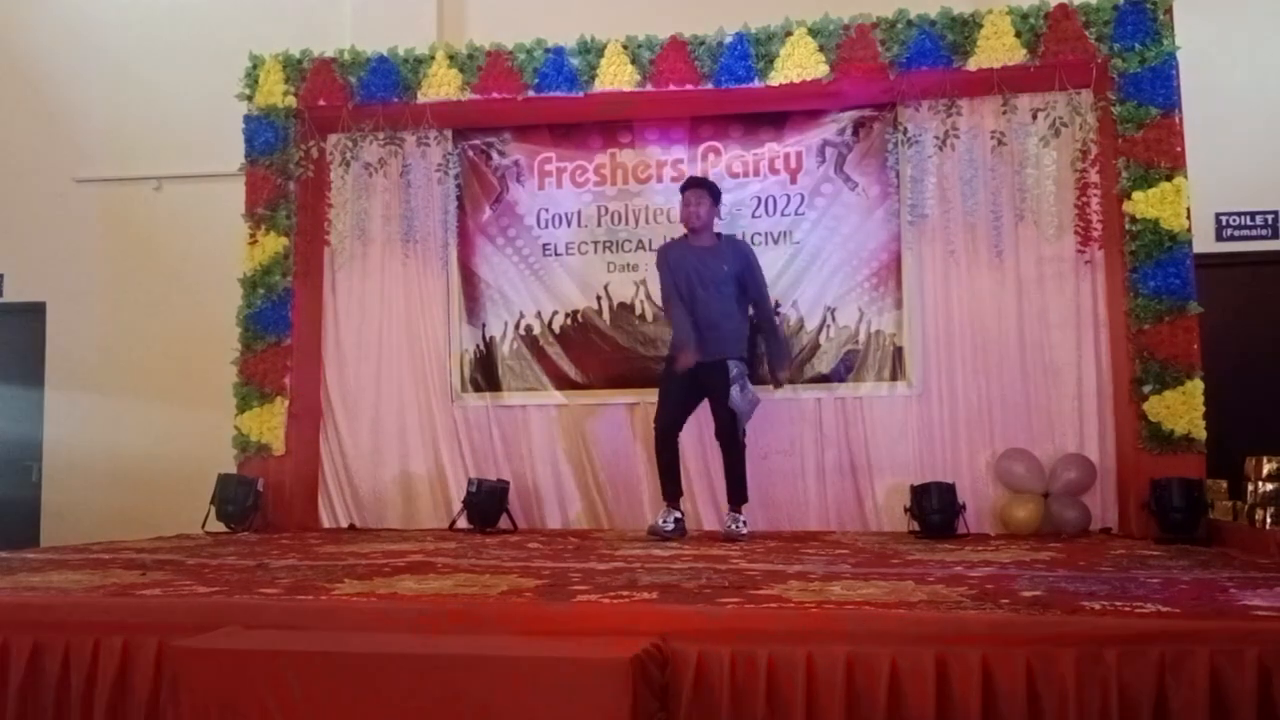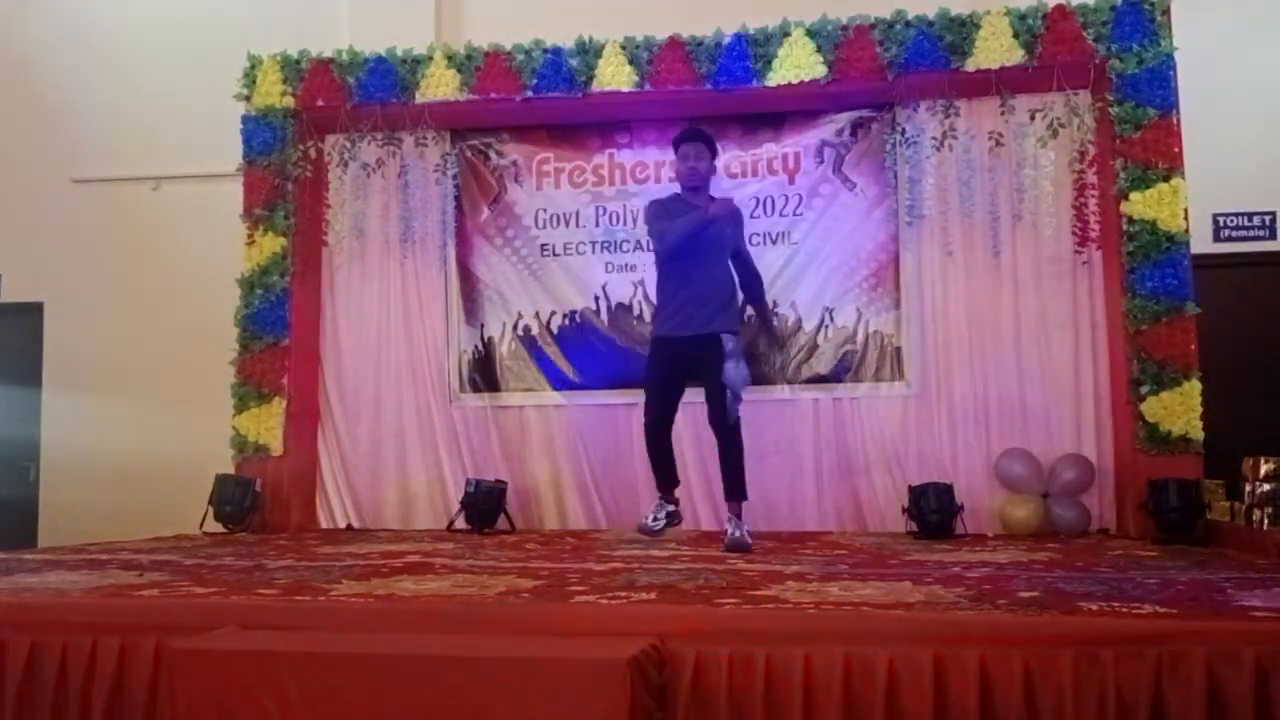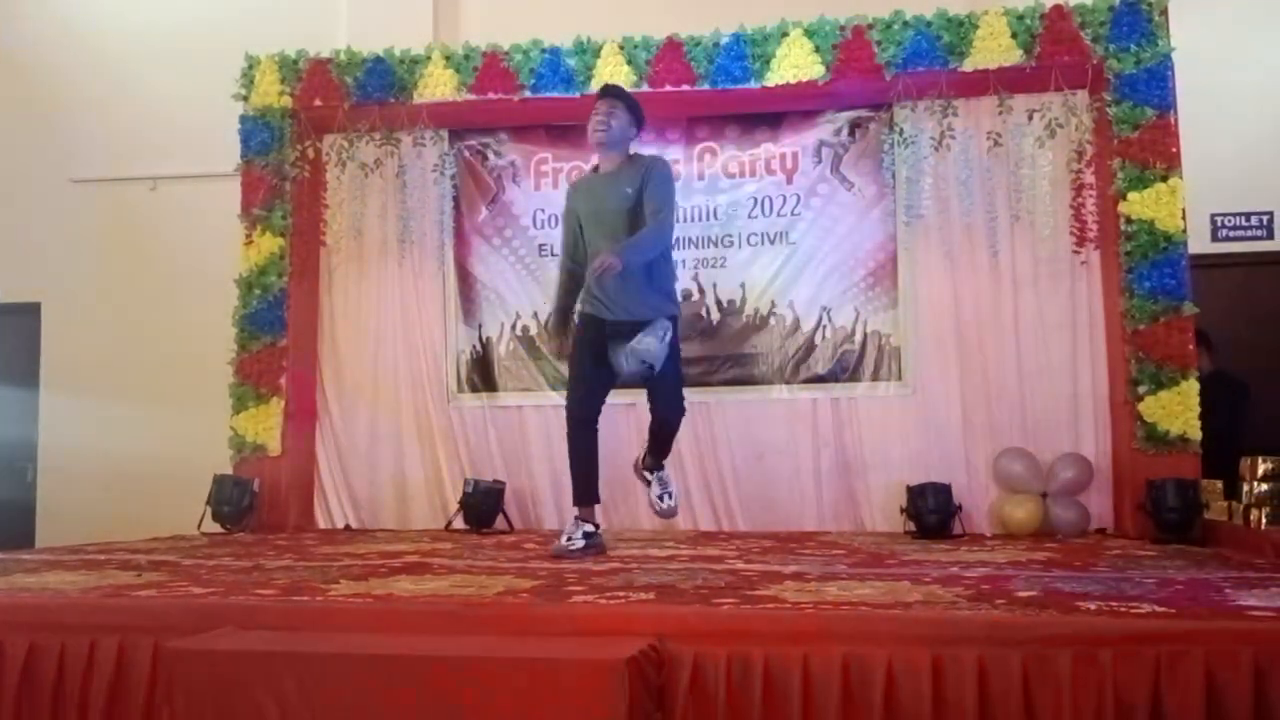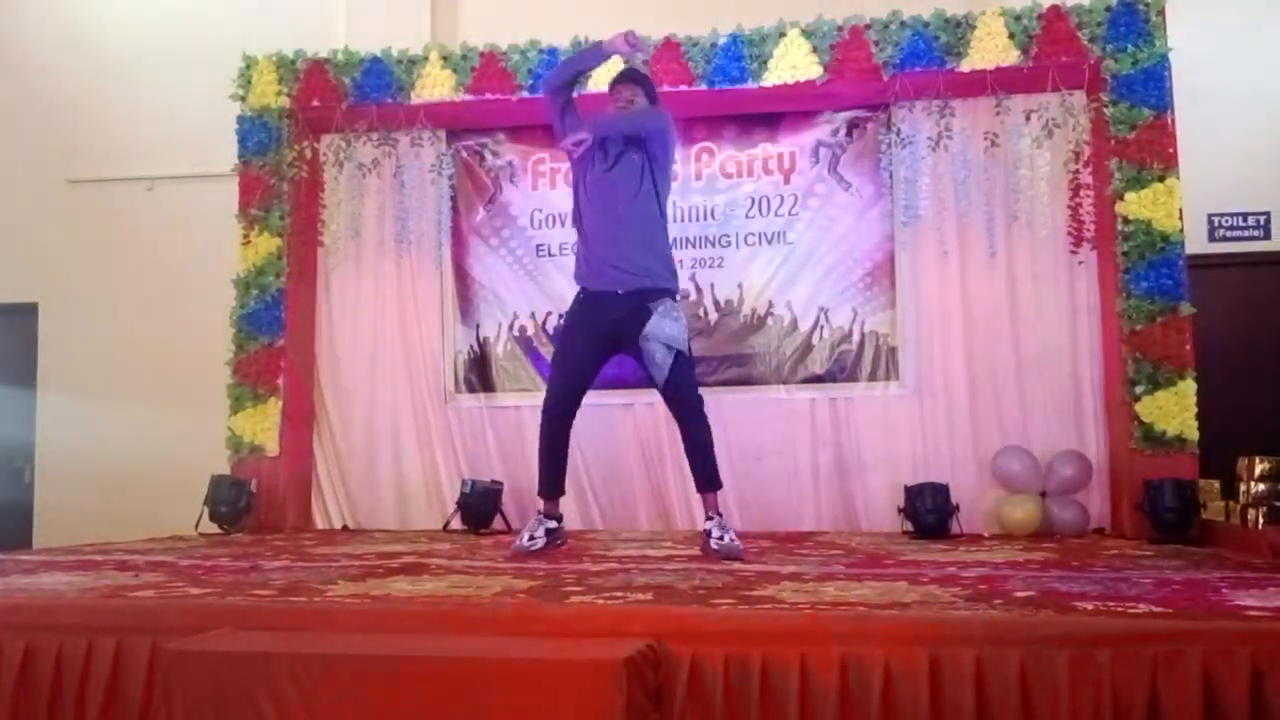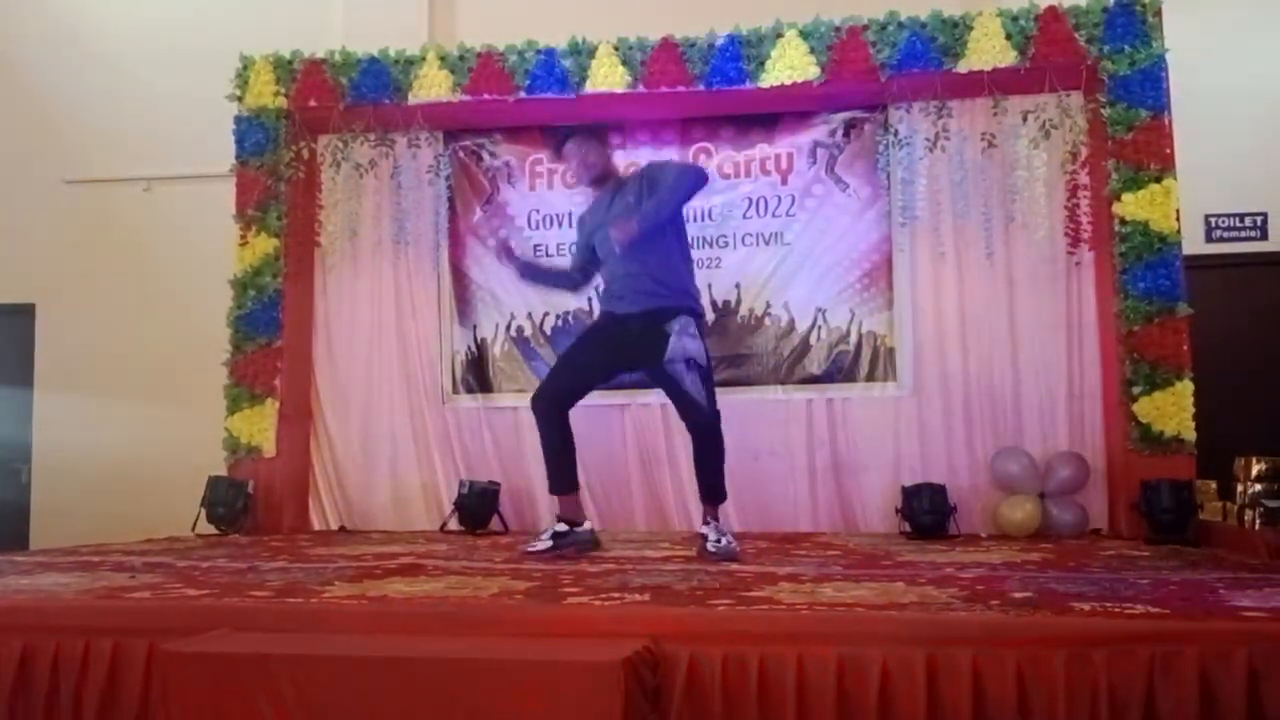
dt=1s
person 1, frame 1
left shoulder: (738, 250)
right shoulder: (669, 253)
left elbow: (762, 305)
right elbow: (672, 305)
left wrist: (778, 359)
right wrist: (684, 345)
left hip: (729, 360)
right hip: (687, 358)
left knee: (730, 436)
right knee: (665, 428)
left ankle: (736, 513)
right ankle: (672, 510)
person 1, frame 2
left shoulder: (731, 211)
right shoulder: (661, 209)
left elbow: (747, 268)
right elbow: (667, 242)
left wrist: (766, 319)
right wrist: (706, 214)
left hip: (719, 335)
right hip: (670, 335)
left knee: (725, 422)
right knee: (656, 422)
left ankle: (735, 518)
right ankle: (666, 500)
person 1, frame 3
left shoulder: (652, 172)
right shoulder: (578, 189)
left elbow: (660, 230)
right elbow: (571, 257)
left wrist: (619, 254)
right wrist: (562, 325)
left hip: (652, 316)
right hip: (597, 319)
left knee: (668, 409)
right knee: (580, 413)
left ankle: (651, 466)
right ankle: (585, 524)
person 1, frame 4
left shoulder: (652, 150)
right shoulder: (584, 147)
left elbow: (659, 122)
right elbow: (554, 87)
left wrist: (597, 126)
right wrist: (607, 50)
left hip: (651, 300)
right hip: (593, 302)
left knee: (687, 405)
right knee: (557, 405)
left ankle: (714, 521)
right ankle: (548, 518)
person 1, frame 5
left shoulder: (654, 179)
right shoulder: (590, 215)
left elbow: (693, 175)
right elbow: (576, 279)
left wrist: (639, 220)
right wrist: (522, 266)
left hip: (671, 320)
right hip: (616, 325)
left knee: (703, 418)
right knee: (548, 401)
left ankle: (713, 524)
right ankle: (571, 521)
